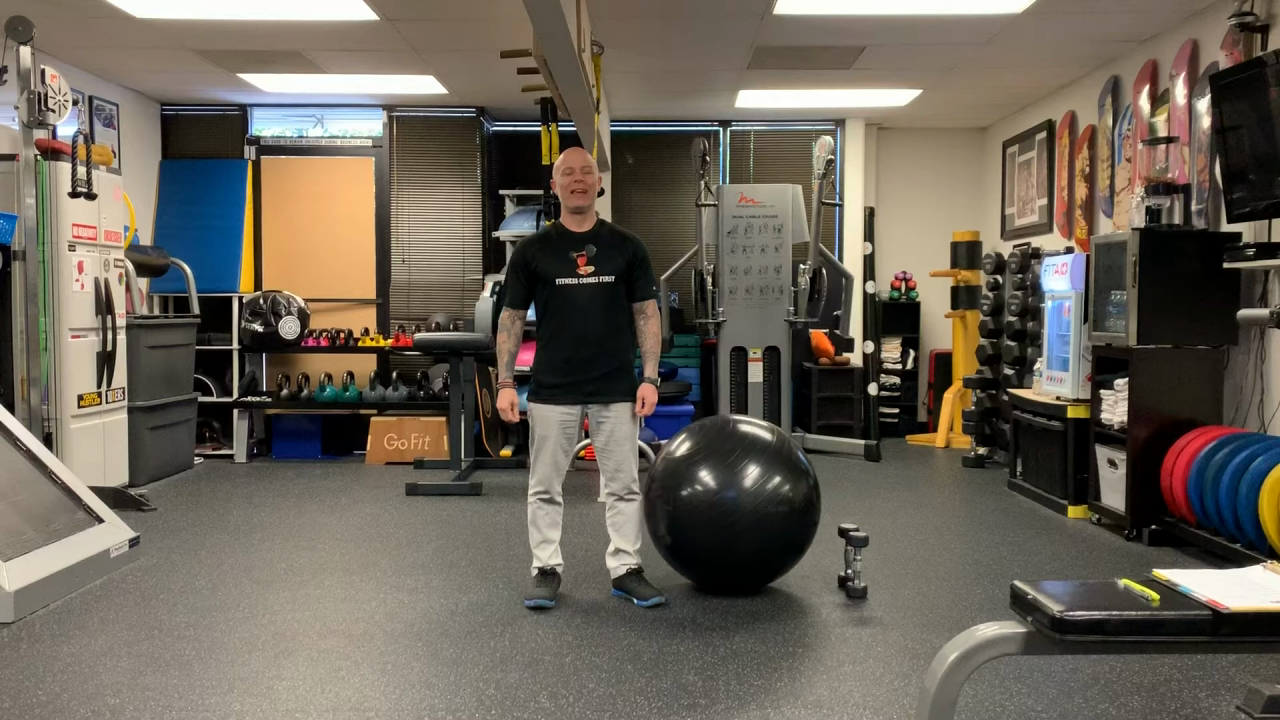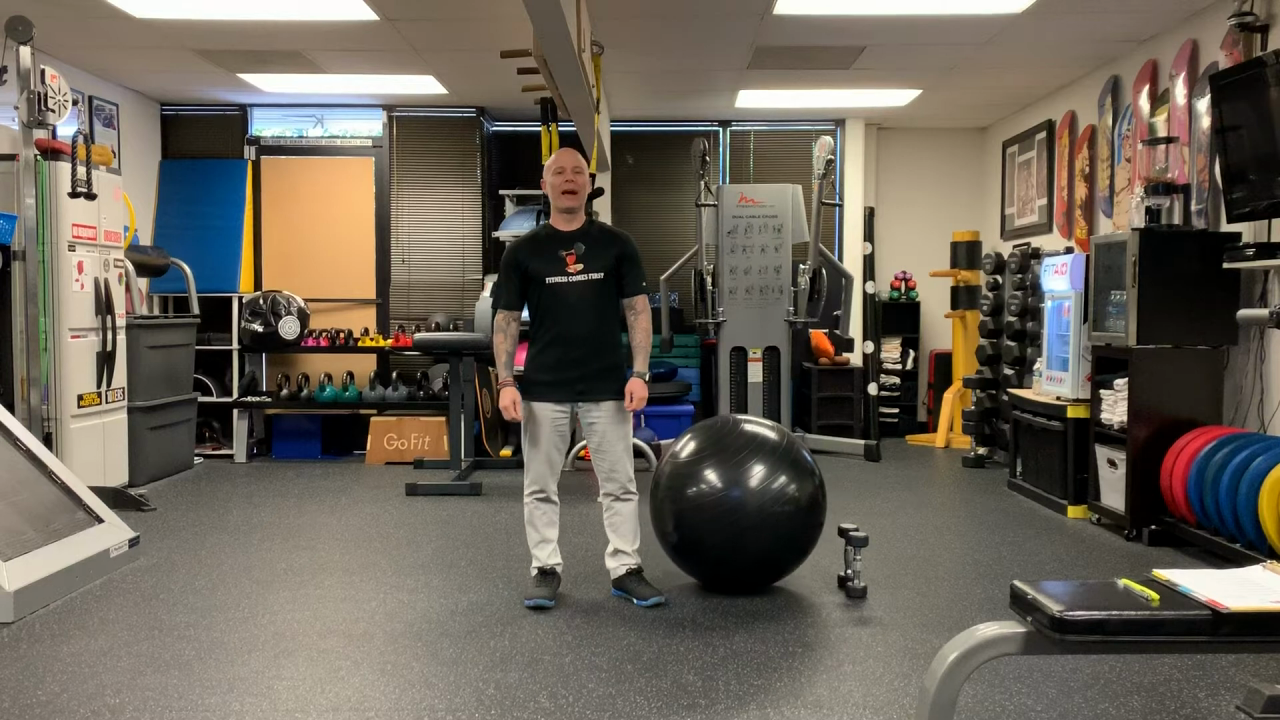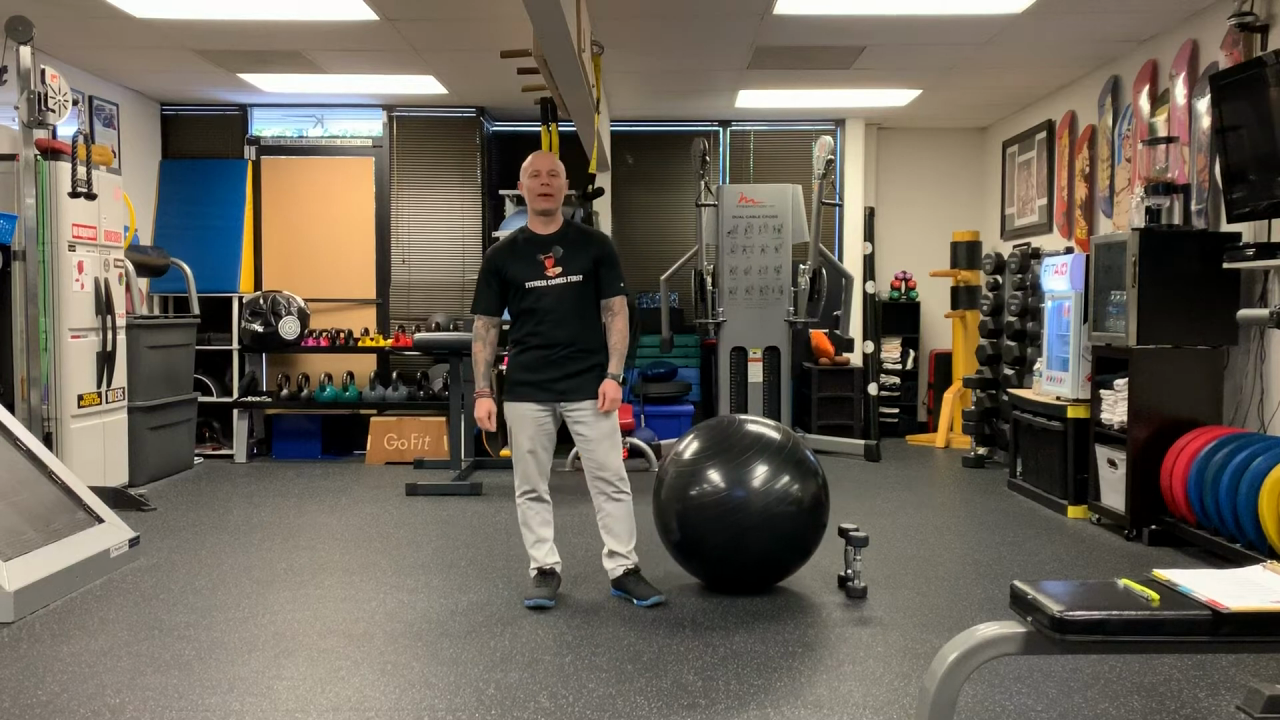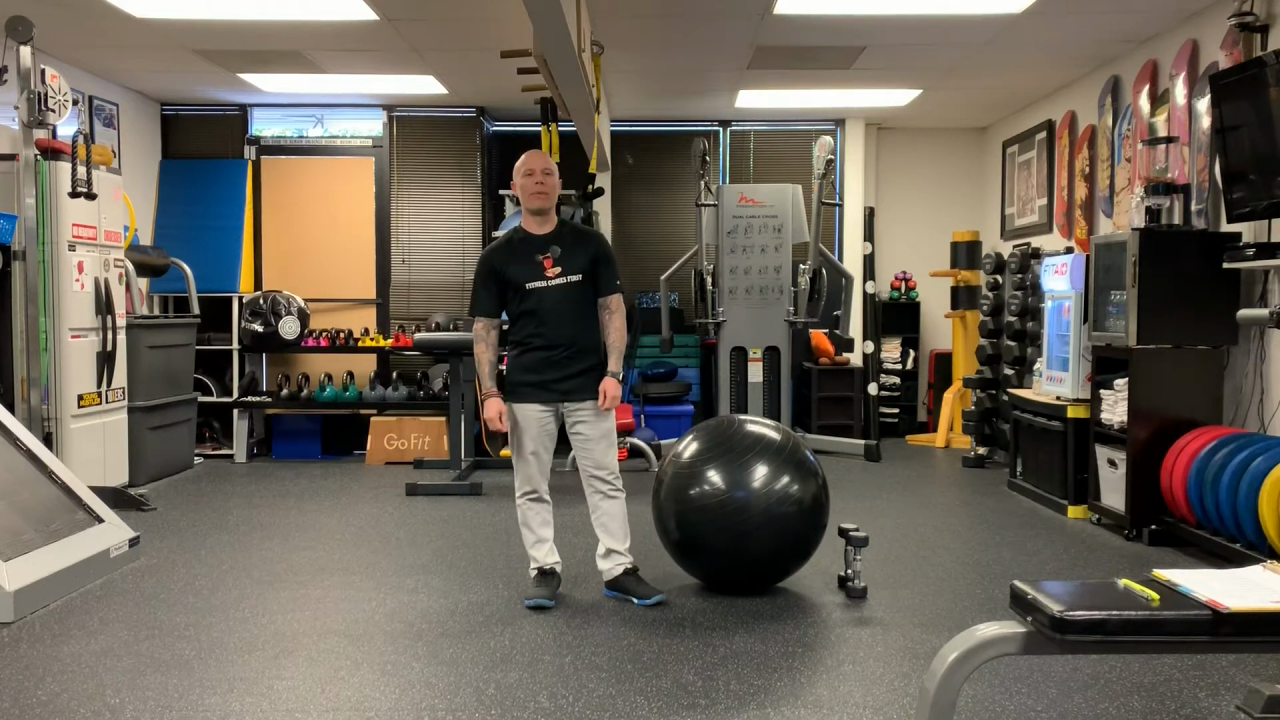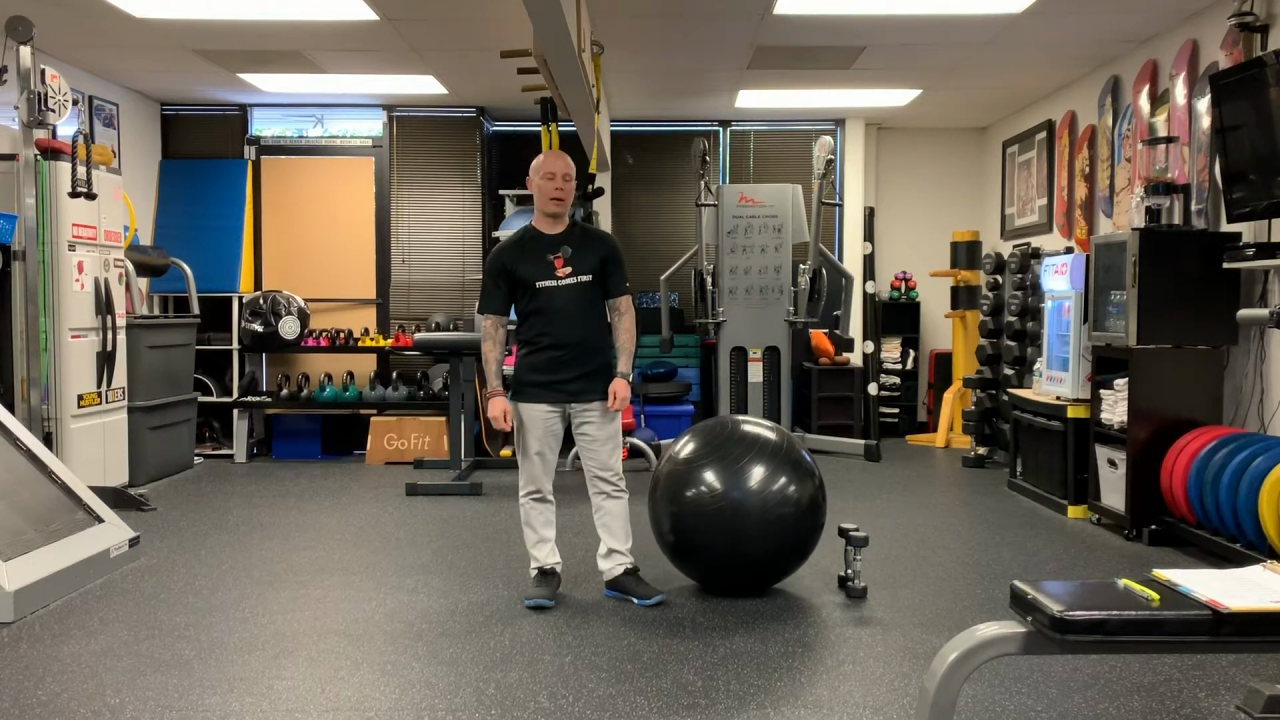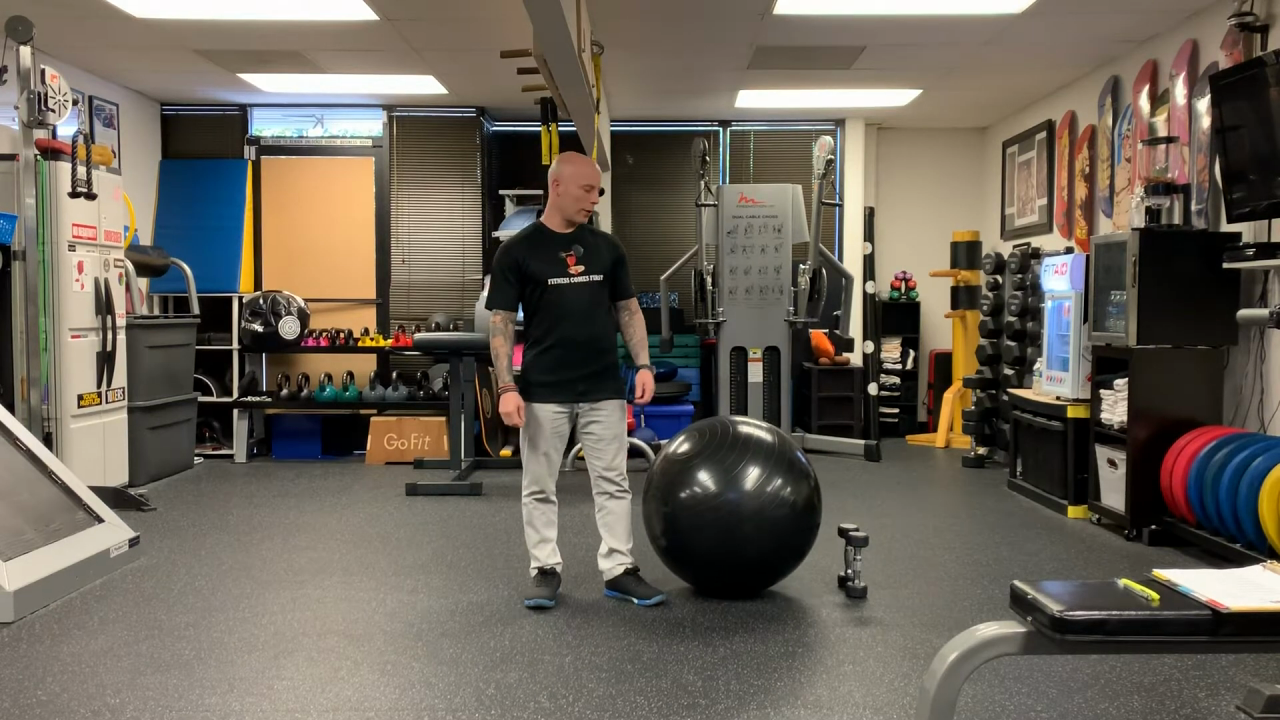
dt=0.5s
person 1, frame 1
left shoulder: (627, 247)
right shoulder: (532, 250)
left elbow: (647, 314)
right elbow: (512, 318)
left wrist: (649, 377)
right wrist: (505, 382)
left hip: (615, 389)
right hip: (552, 390)
left knee: (623, 485)
right knee: (545, 486)
left ankle: (625, 568)
right ankle: (547, 569)
person 1, frame 2
left shoulder: (616, 244)
right shoulder: (523, 251)
left elbow: (638, 310)
right elbow: (506, 320)
left wrist: (640, 372)
right wrist: (506, 381)
left hip: (606, 387)
right hip: (543, 389)
left knee: (619, 484)
right knee: (540, 485)
left ankle: (625, 569)
right ankle: (546, 569)
person 1, frame 3
left shoulder: (595, 245)
right shoulder: (502, 255)
left elbow: (616, 312)
right elbow: (486, 325)
left wrist: (613, 374)
right wrist: (482, 390)
left hip: (588, 386)
right hip: (527, 390)
left knee: (611, 482)
right knee: (531, 486)
left ankle: (623, 568)
right ankle: (545, 569)
person 1, frame 4
left shoulder: (590, 243)
right shoulder: (497, 256)
left elbow: (612, 309)
right elbow: (485, 328)
left wrist: (613, 371)
right wrist: (490, 392)
left hip: (587, 387)
right hip: (527, 392)
left knee: (605, 481)
right knee: (532, 487)
left ankle: (618, 569)
right ankle: (544, 569)
person 1, frame 5
left shoulder: (600, 244)
right shoulder: (508, 254)
left elbow: (622, 311)
right elbow: (493, 325)
left wrist: (622, 372)
right wrist: (495, 390)
left hip: (595, 388)
right hip: (535, 391)
left knee: (608, 482)
right knee: (535, 486)
left ankle: (618, 568)
right ankle: (545, 569)
person 1, frame 6
left shoulder: (607, 247)
right shoulder: (517, 250)
left elbow: (627, 310)
right elbow: (501, 323)
left wrist: (643, 364)
right wrist: (506, 387)
left hip: (604, 390)
right hip: (543, 392)
left knee: (612, 483)
right knee: (539, 486)
left ankle: (618, 568)
right ankle: (545, 569)
